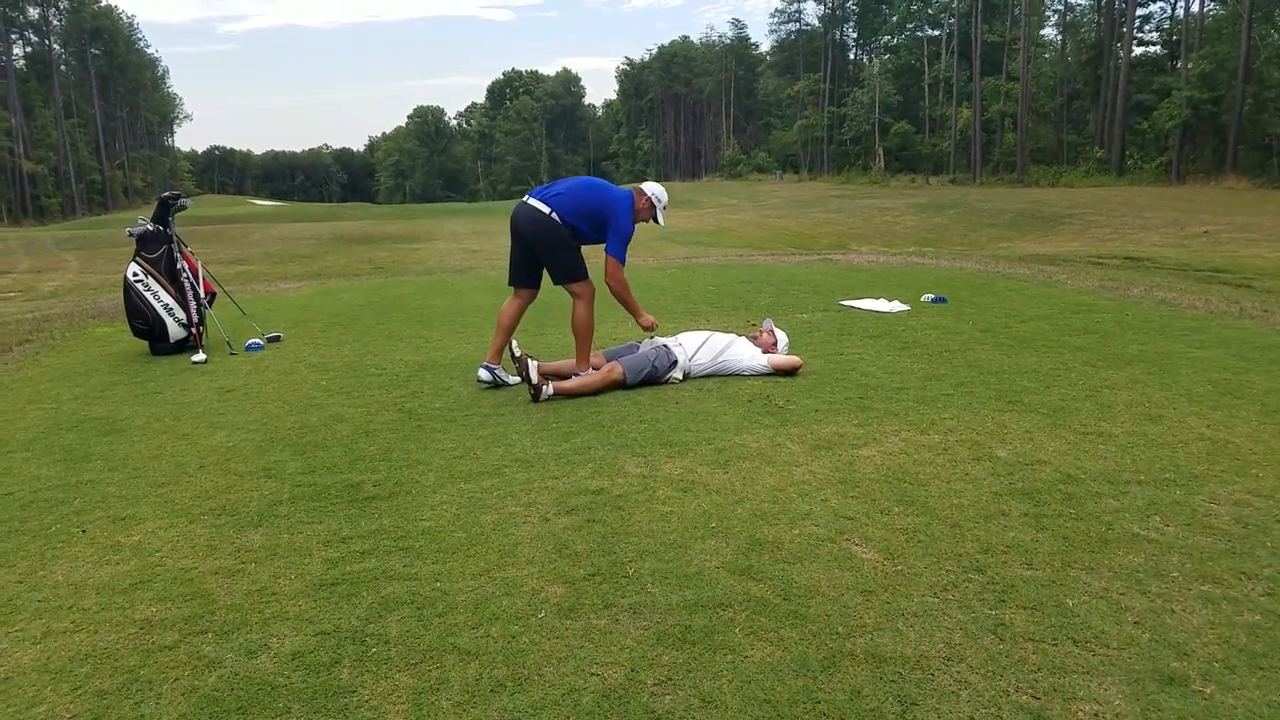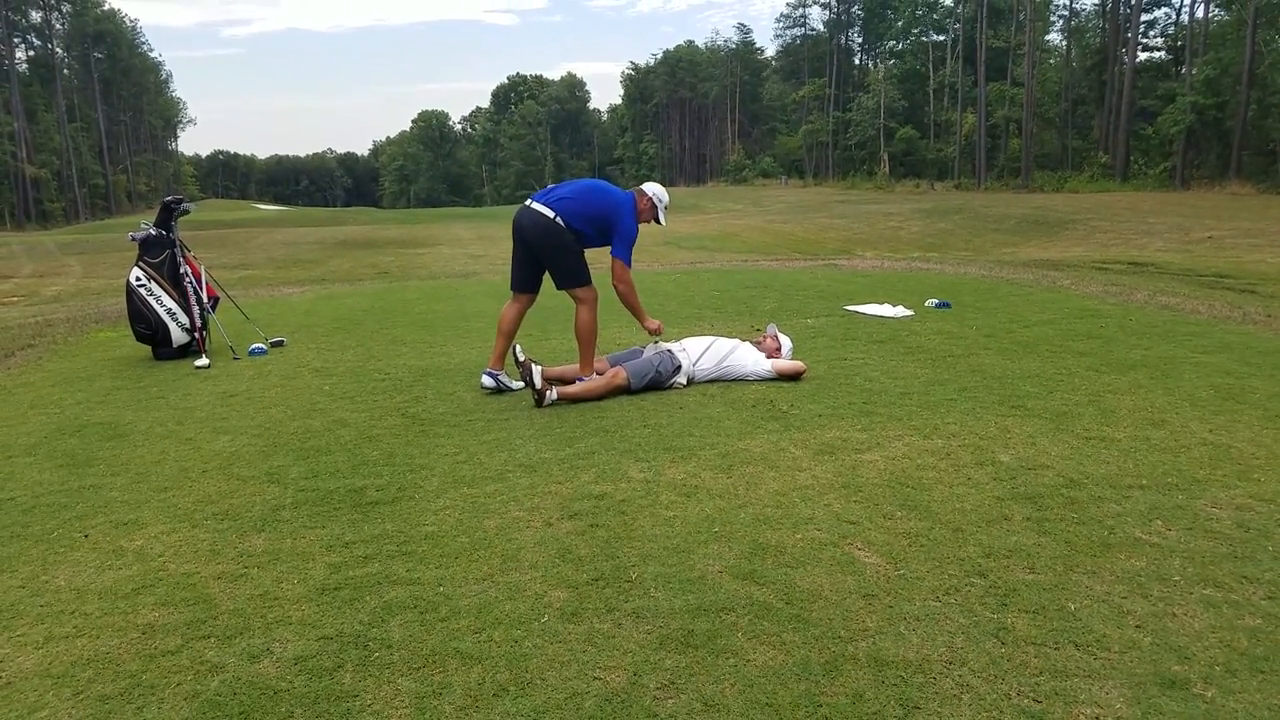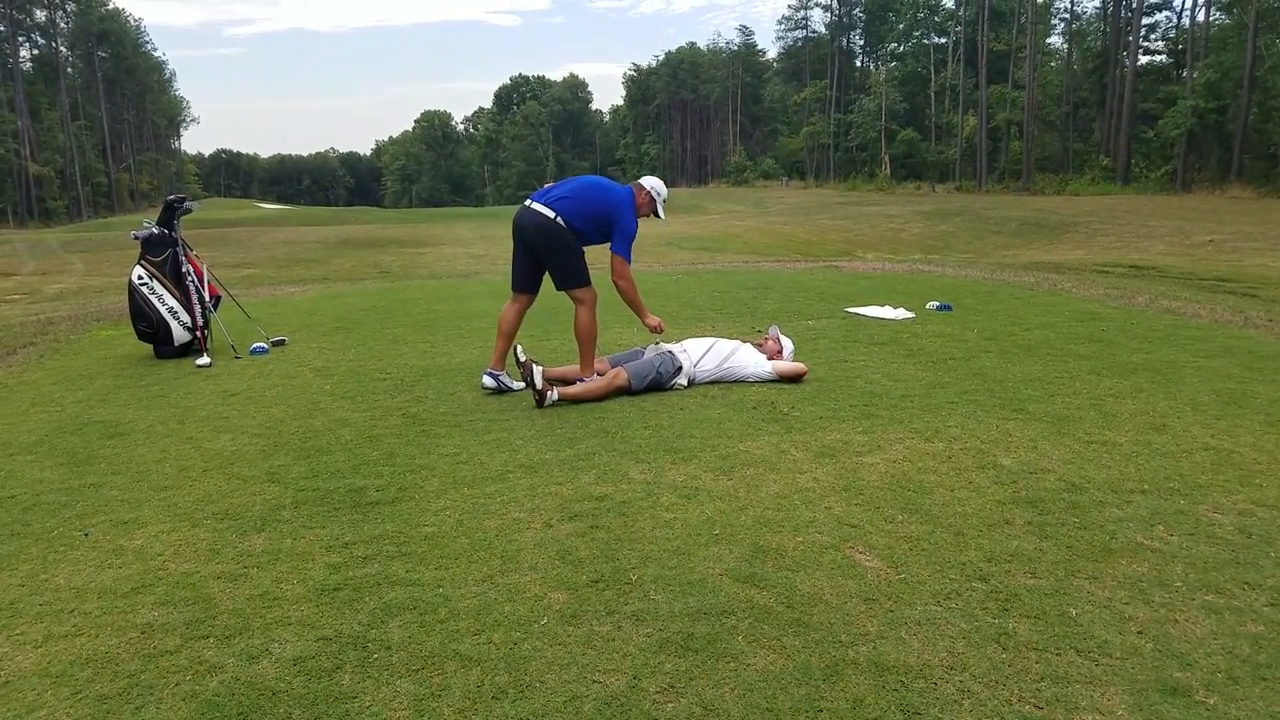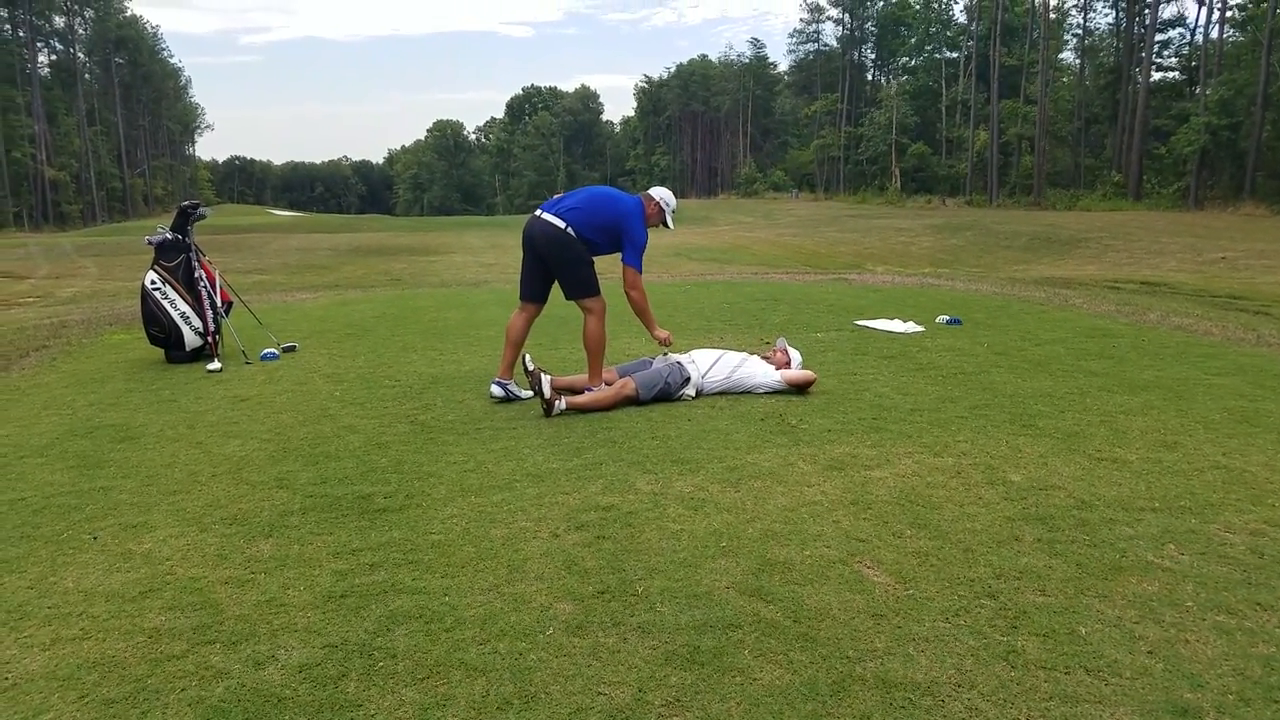
dt=0.5s
person 1, frame 1
left shoulder: (753, 358)
right shoulder: (738, 342)
left elbow: (796, 362)
left wrist: (780, 364)
left hip: (674, 359)
right hip: (666, 343)
left knee: (611, 372)
right knee: (596, 360)
left ankle: (547, 388)
right ankle: (536, 367)
person 1, frame 2
left shoulder: (756, 363)
right shoulder: (742, 347)
left elbow: (799, 367)
left wrist: (784, 371)
left hip: (677, 365)
right hip: (669, 349)
left knee: (615, 378)
right knee: (599, 365)
left ankle: (550, 394)
right ankle: (539, 372)
person 1, frame 3
left shoulder: (758, 365)
right shoulder: (743, 349)
left elbow: (801, 369)
left wrist: (787, 375)
left hip: (678, 366)
right hip: (671, 349)
left knee: (616, 378)
right knee: (600, 365)
left ankle: (551, 394)
right ankle: (541, 372)
person 1, frame 4
left shoulder: (766, 376)
right shoulder: (752, 360)
left elbow: (809, 376)
left wrist: (795, 386)
left hip: (687, 377)
right hip: (678, 360)
left knee: (623, 388)
right knee: (608, 375)
left ankle: (559, 403)
right ankle: (548, 381)
person 2, frame 1
left shoulder: (611, 196)
right shoulder: (622, 211)
right elbow: (613, 278)
right wrist: (639, 315)
left hip: (523, 212)
right hip: (544, 221)
left knee: (522, 296)
right knee: (583, 293)
left ankle: (491, 365)
right ankle: (582, 372)
person 2, frame 2
left shoulder: (609, 194)
right shoulder: (625, 215)
left elbow: (553, 189)
right elbow: (620, 281)
right wrist: (645, 319)
left hip: (525, 216)
right hip: (548, 226)
left knee: (521, 300)
right knee: (586, 298)
left ankle: (494, 372)
right ankle: (585, 377)
person 2, frame 3
left shoulder: (607, 190)
right shoulder: (624, 210)
left elbow: (549, 187)
right elbow: (620, 278)
right wrist: (646, 316)
left hip: (525, 215)
right hip: (549, 227)
left knee: (520, 299)
right knee: (585, 299)
left ankle: (495, 372)
right ankle: (586, 378)
person 2, frame 4
left shoulder: (617, 200)
right shoulder: (634, 220)
left elbow: (559, 198)
right elbow: (632, 288)
right wrist: (655, 329)
left hip: (535, 225)
right hip: (559, 236)
left knee: (528, 309)
right knee: (594, 309)
left ankle: (503, 381)
right ankle: (595, 388)
